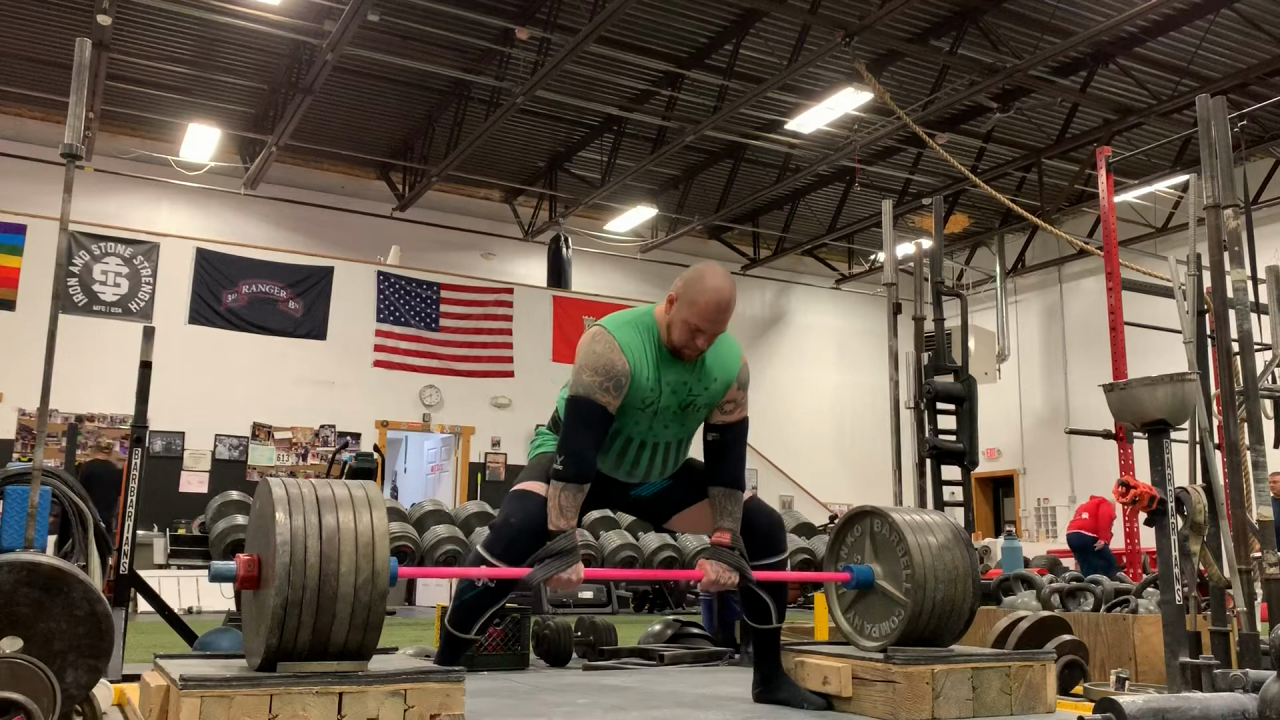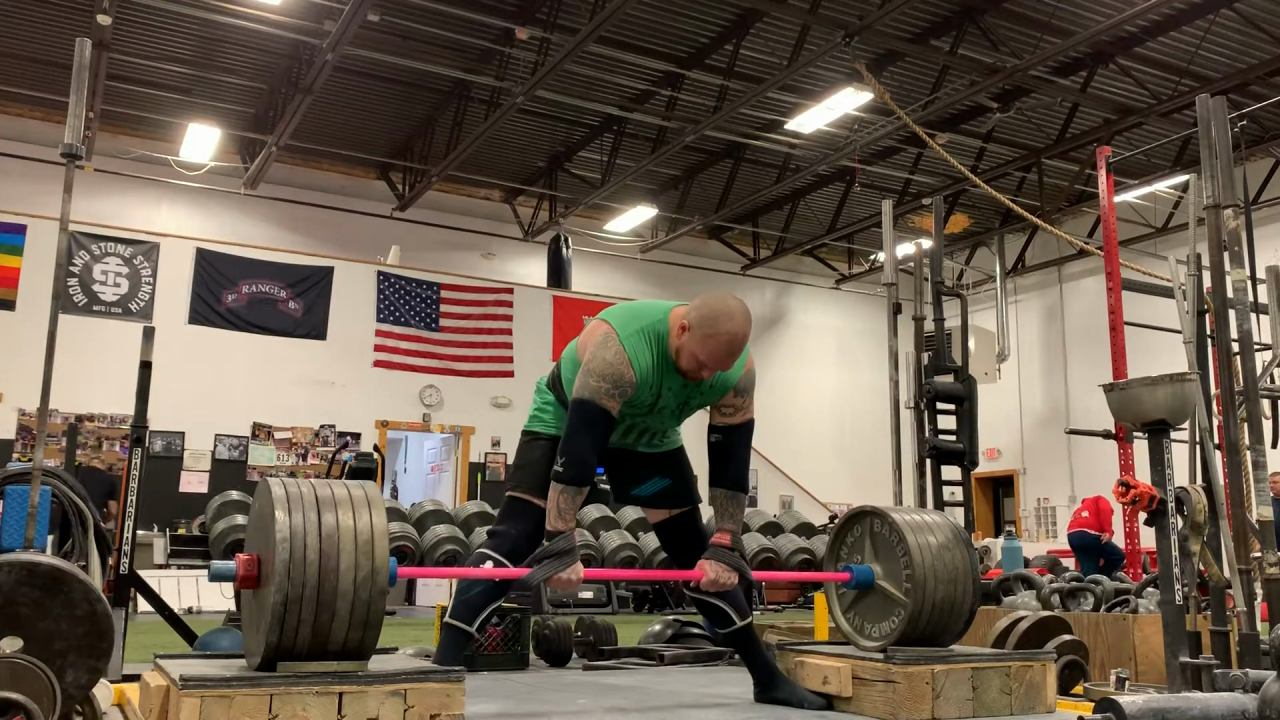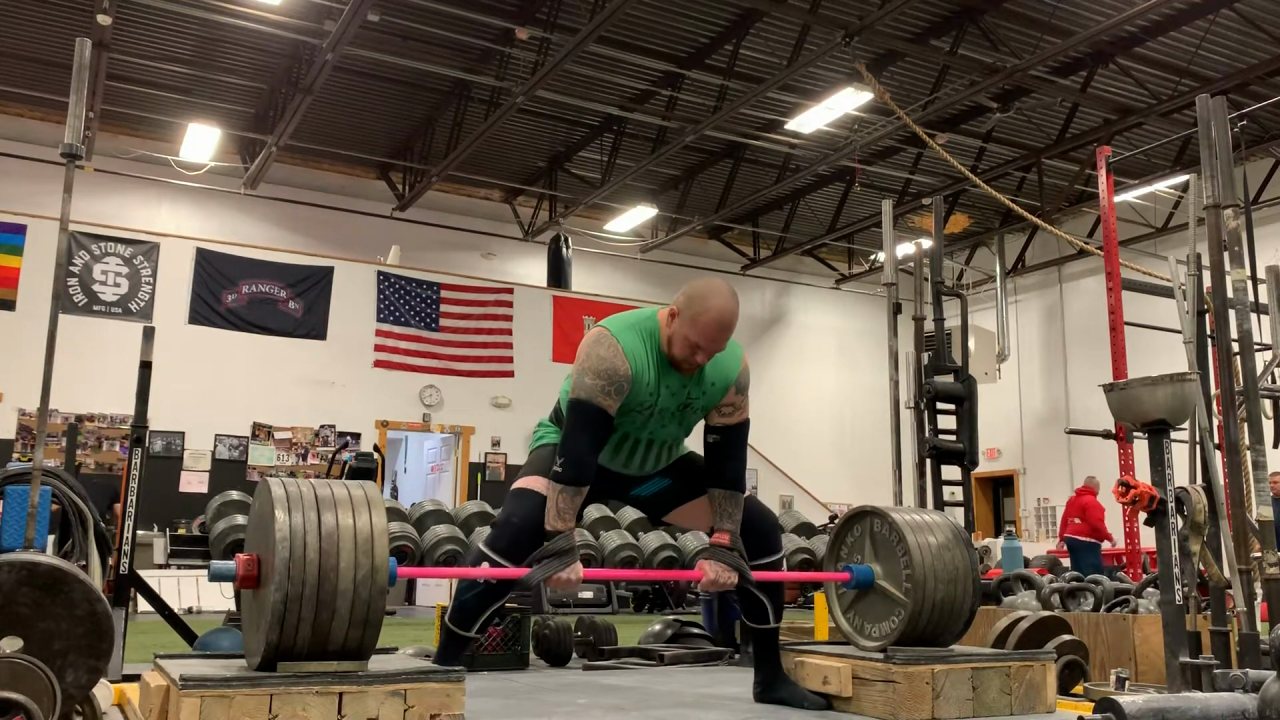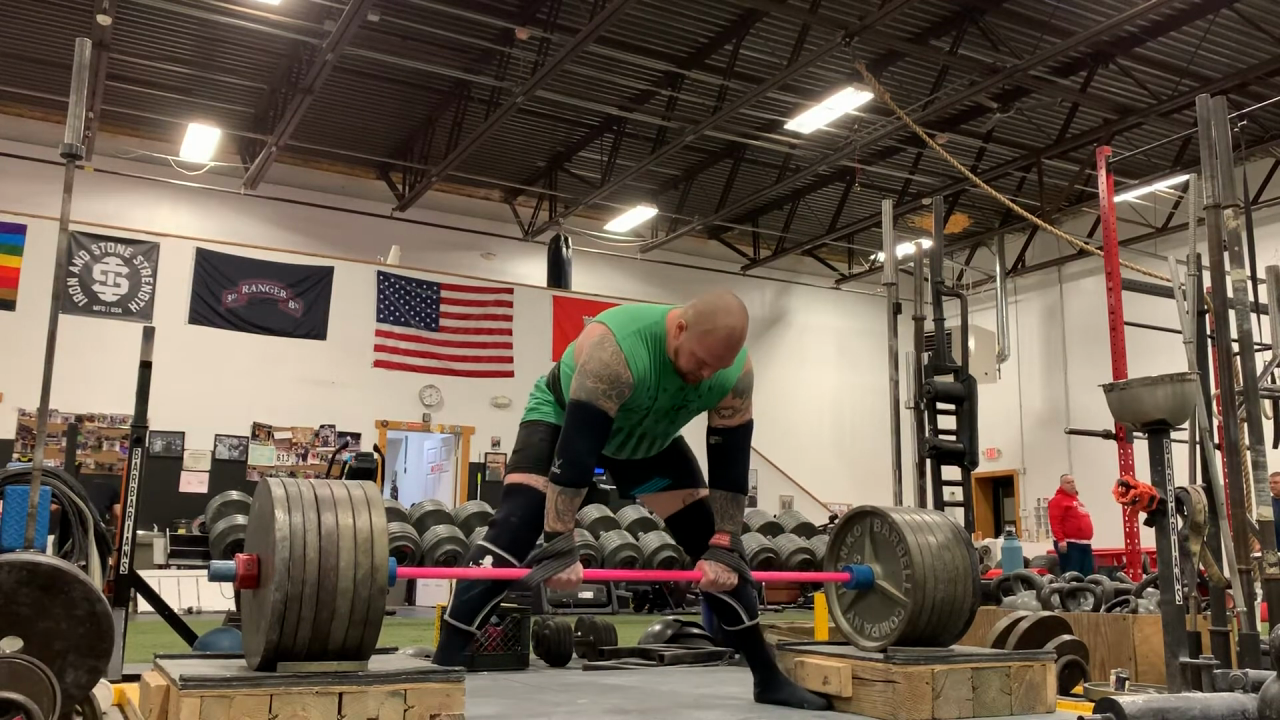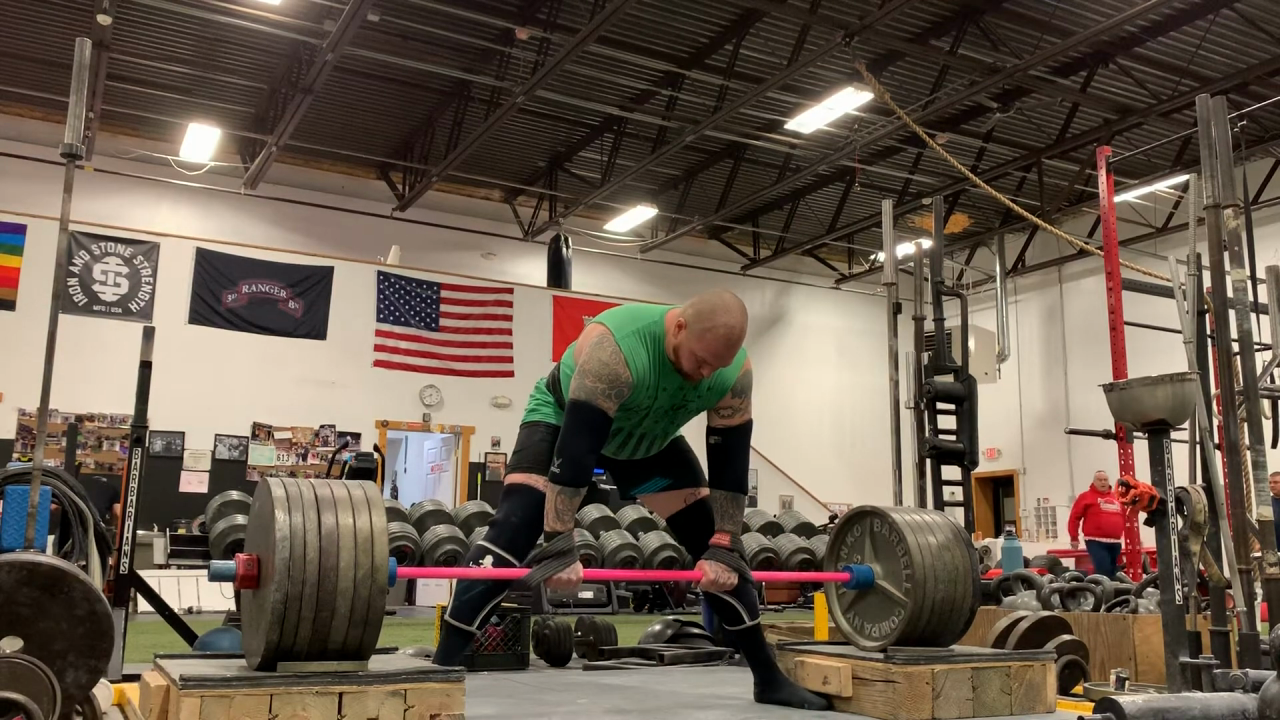
dt=1s
person 1, frame 1
left shoulder: (730, 364)
right shoulder: (612, 344)
left elbow: (728, 457)
right elbow: (577, 444)
left wrist: (725, 546)
right wrist: (563, 543)
left hip: (661, 473)
right hip: (578, 459)
left knee: (765, 531)
right knee: (517, 528)
left ankle: (770, 678)
right ankle: (443, 671)
person 1, frame 2
left shoulder: (737, 370)
right shoulder: (619, 343)
left elbow: (731, 458)
right elbow: (579, 444)
left wrist: (725, 546)
right wrist: (560, 543)
left hip: (651, 436)
right hip: (567, 419)
left knee: (698, 551)
right knee: (514, 538)
left ankle: (768, 679)
right ankle: (442, 673)
person 1, frame 3
left shoulder: (731, 367)
right shoulder: (613, 348)
left elbow: (728, 458)
right elbow: (579, 448)
left wrist: (725, 546)
right wrist: (560, 544)
left hip: (660, 465)
right hip: (574, 444)
left knee: (760, 531)
right knee: (519, 526)
left ankle: (770, 678)
right ankle: (441, 671)
person 1, frame 4
left shoulder: (736, 372)
right shoulder: (616, 346)
left elbow: (731, 461)
right elbow: (577, 448)
left wrist: (724, 547)
right wrist: (559, 545)
left hip: (649, 440)
right hip: (564, 418)
left knee: (714, 541)
right knee: (515, 526)
left ankle: (768, 677)
right ankle: (443, 670)
person 1, frame 5
left shoulder: (734, 372)
right shoulder: (615, 346)
left elbow: (730, 461)
right elbow: (576, 449)
left wrist: (724, 548)
right wrist: (559, 545)
left hip: (650, 440)
right hip: (564, 418)
left knee: (716, 542)
right knee: (515, 527)
left ankle: (768, 678)
right ankle: (442, 670)
